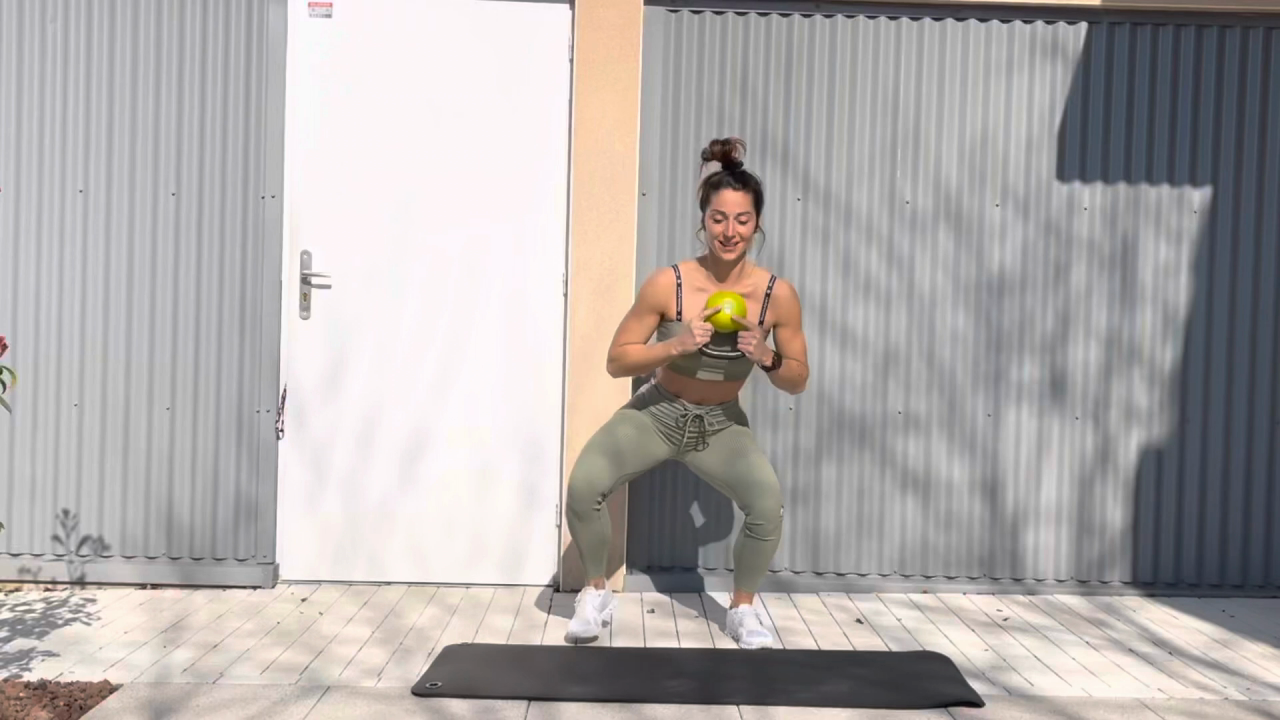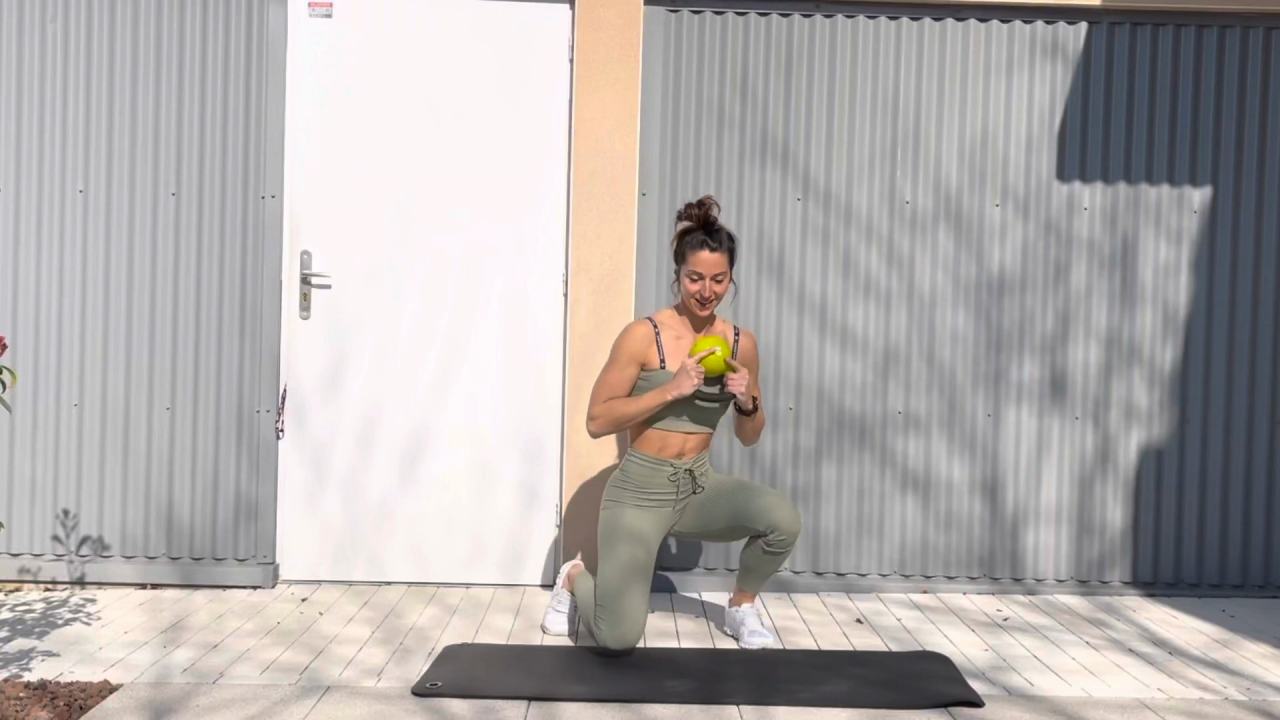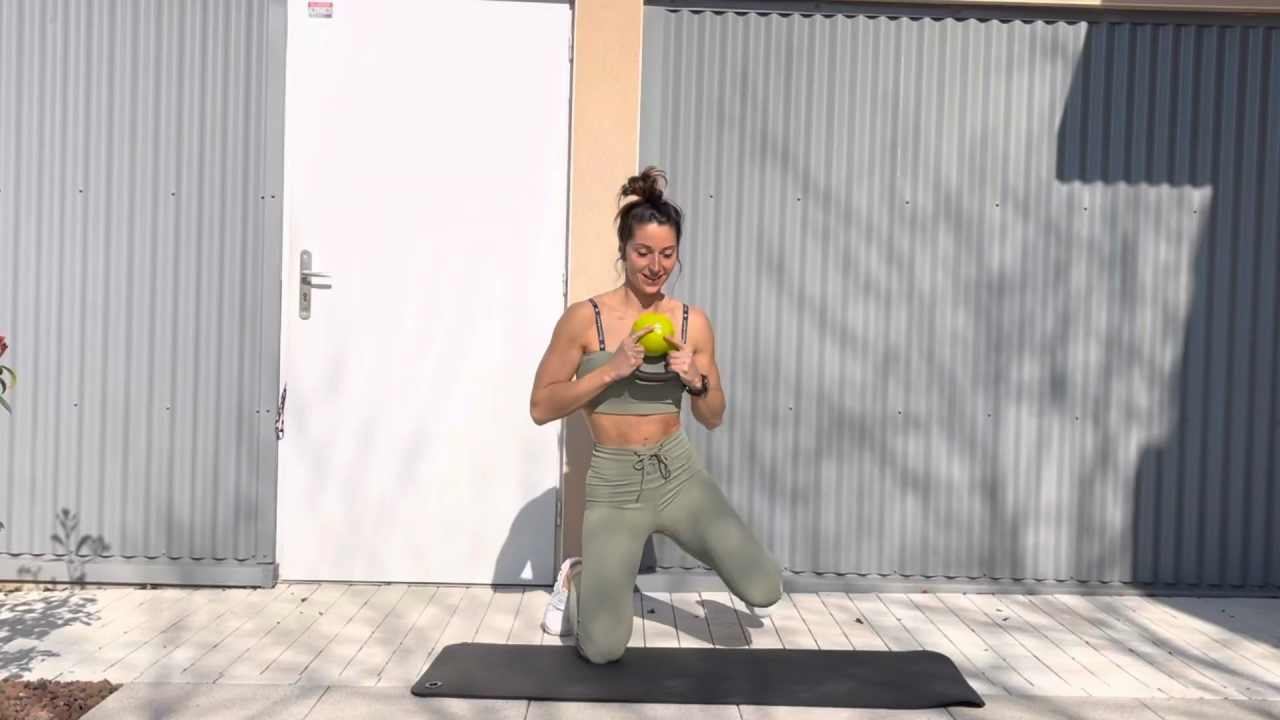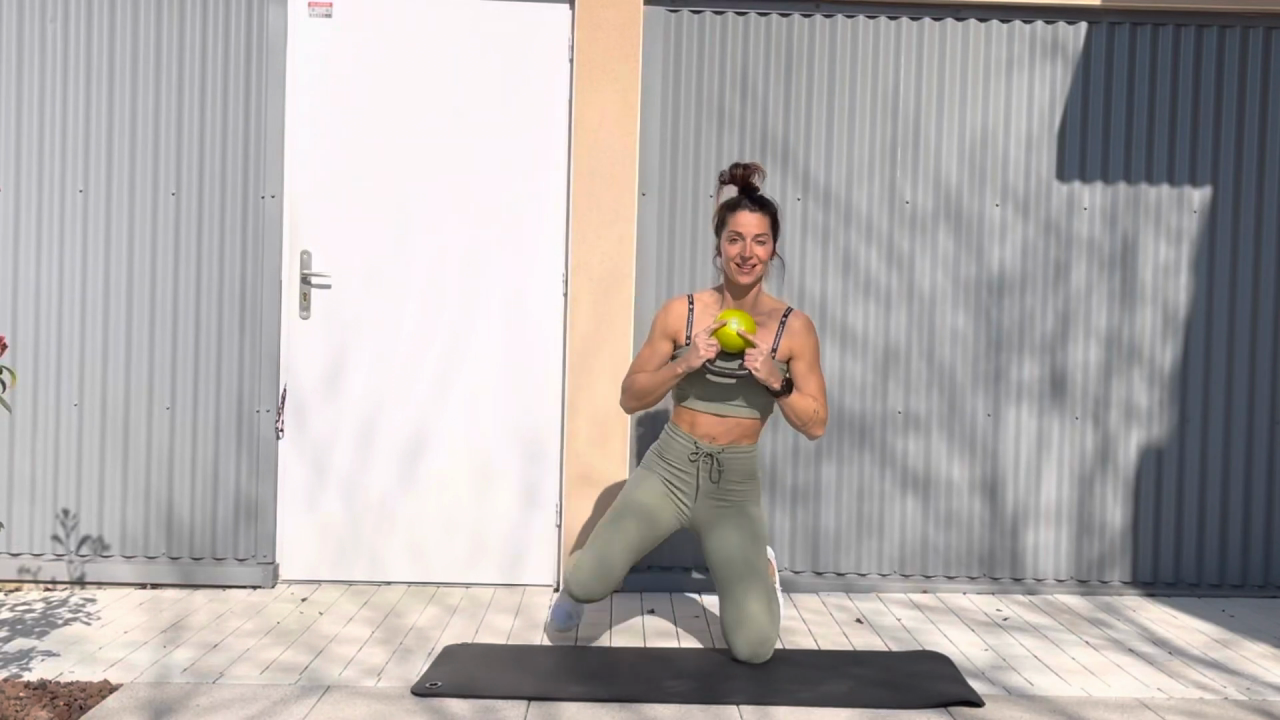
dt=0.5s
person 1, frame 1
left shoulder: (777, 294)
right shoulder: (668, 283)
left elbow: (796, 382)
right elbow: (617, 361)
left wrist: (768, 357)
right wrist: (680, 344)
left hip: (722, 425)
right hip: (655, 414)
left knee: (767, 506)
right knee: (584, 485)
left ankle: (742, 609)
right ankle: (596, 588)
person 1, frame 2
left shoulder: (742, 343)
right shoulder: (643, 336)
left elbow: (750, 436)
right elbow: (597, 421)
left wrist: (748, 401)
right wrist: (670, 389)
left hip: (700, 485)
right hip: (638, 490)
left knee: (783, 519)
right knee: (618, 636)
left ankle: (741, 607)
right ankle: (574, 580)
person 1, frame 3
left shoulder: (693, 322)
right shoulder: (584, 318)
left elbow: (713, 416)
right elbow: (541, 408)
left wrist: (695, 379)
right wrist: (611, 369)
left hip: (680, 476)
right hip: (614, 487)
left knee: (763, 593)
right knee: (601, 650)
left ankle: (750, 563)
right ankle: (575, 581)
person 1, frame 4
left shoulder: (794, 327)
right shoulder: (680, 312)
left elbow: (815, 425)
right elbow: (630, 398)
left wrist: (777, 380)
right wrist: (684, 364)
left hip: (735, 486)
right hip: (670, 469)
left knee: (754, 649)
right knee: (588, 583)
left ankle: (762, 570)
right ankle: (579, 579)
